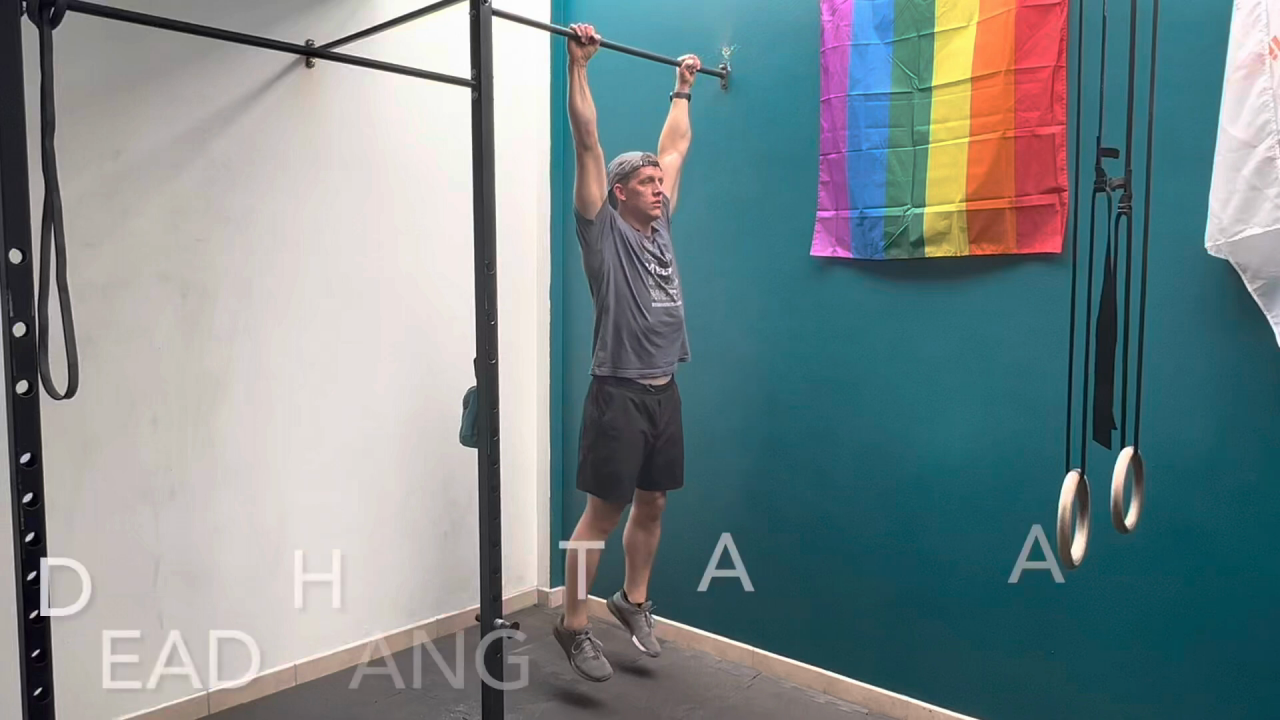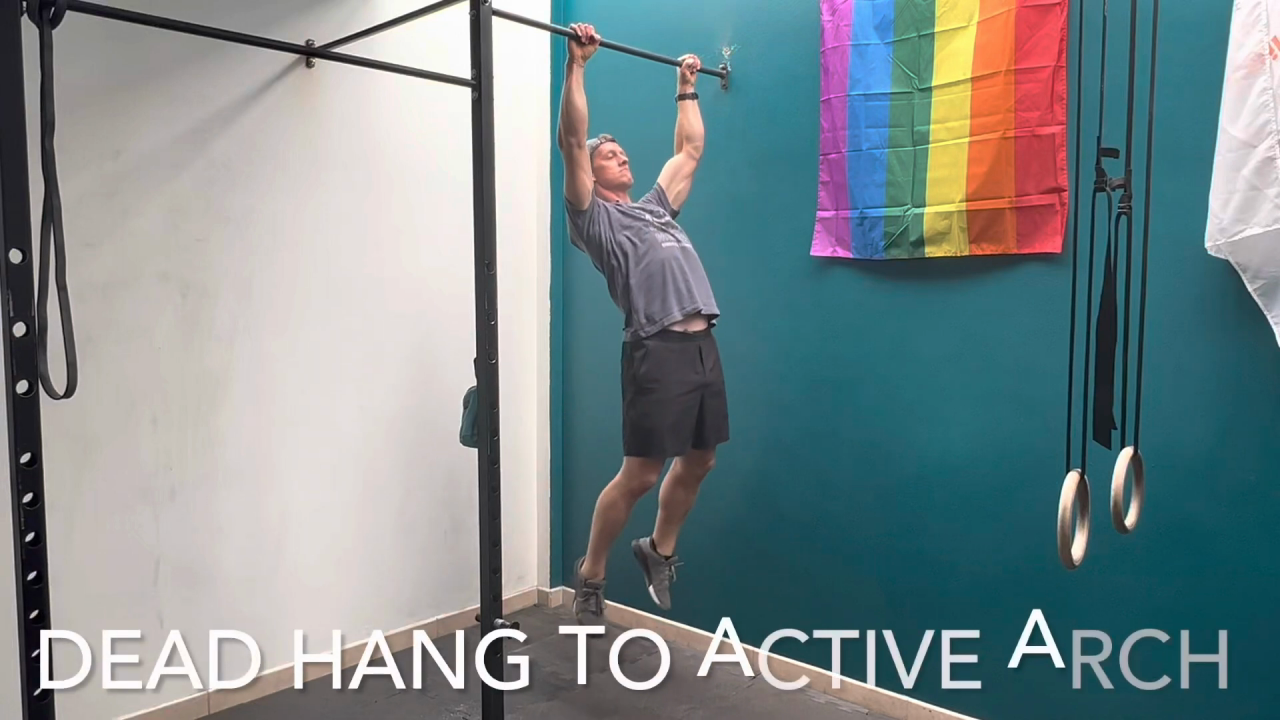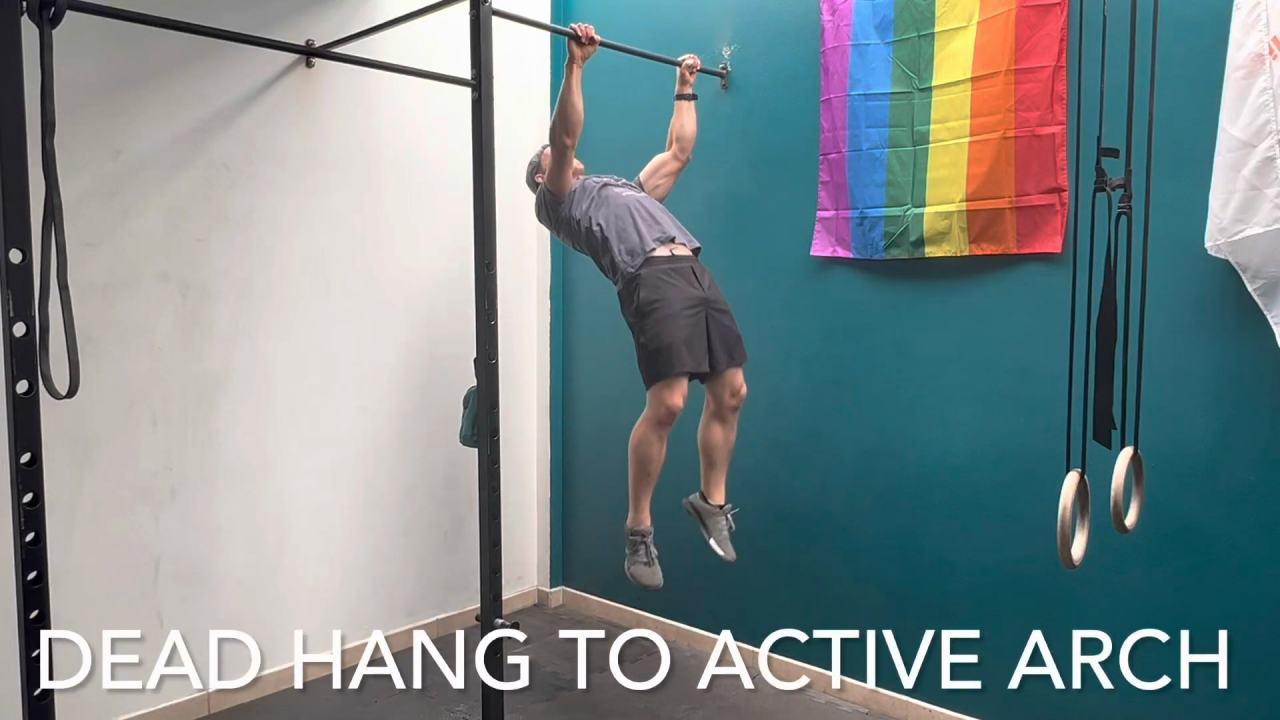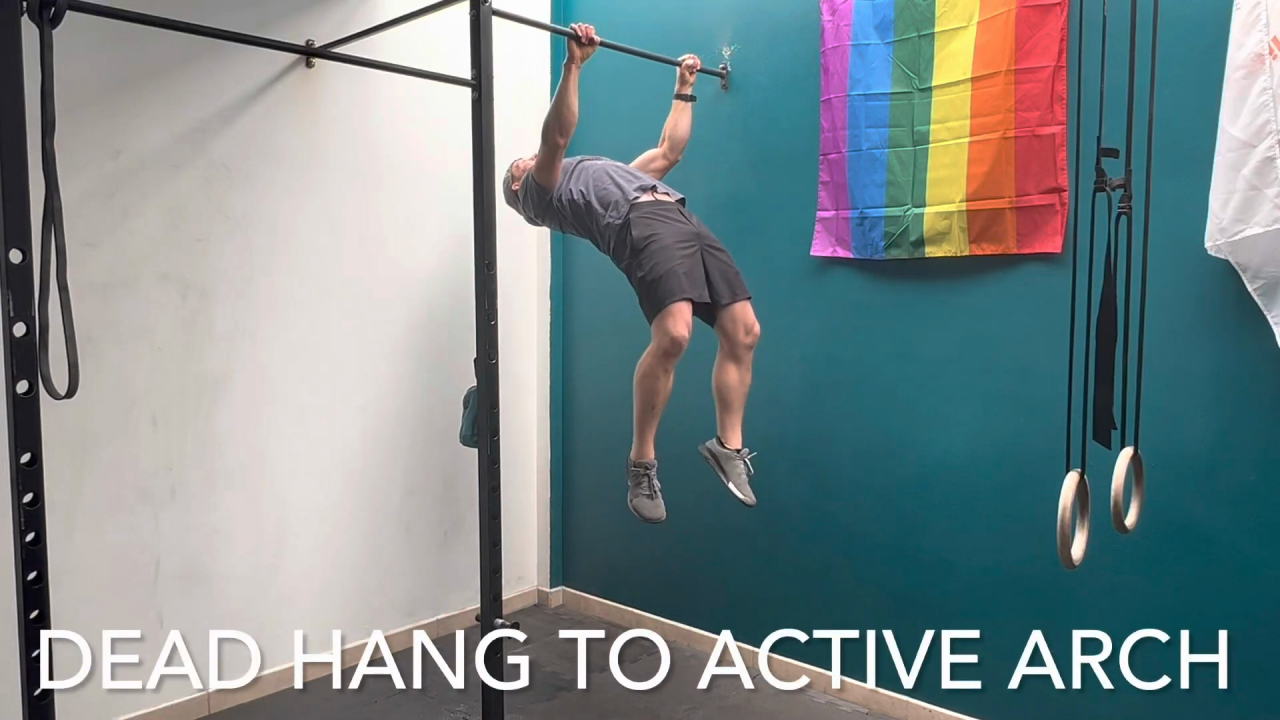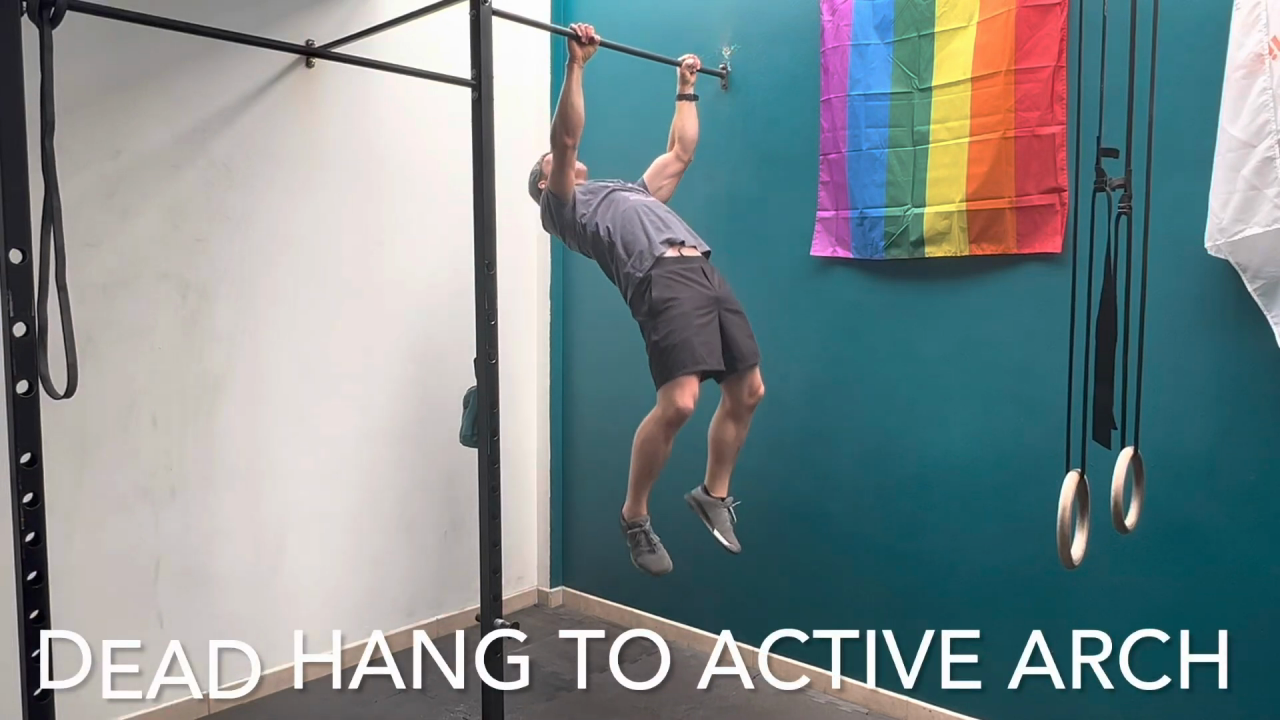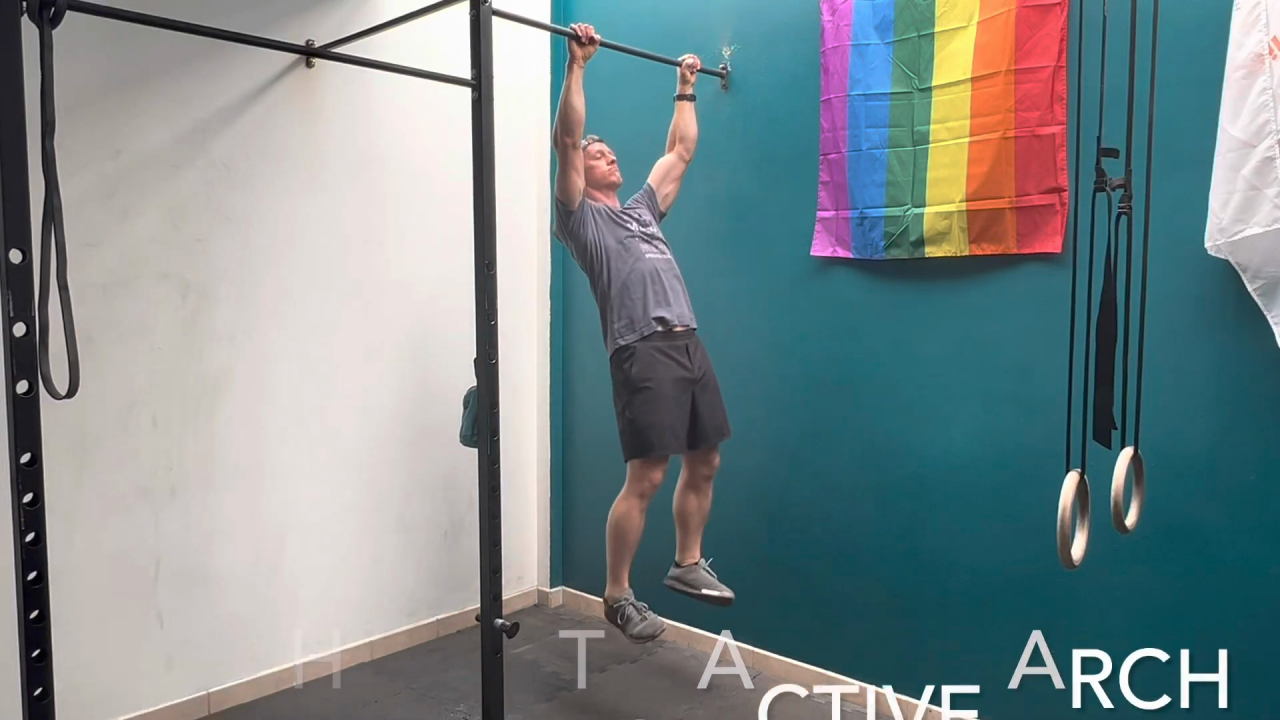
dt=0.5s
person 1, frame 1
left shoulder: (659, 226)
right shoulder: (602, 229)
left elbow: (675, 146)
right elbow: (587, 145)
left wrist: (682, 86)
right wrist: (578, 64)
left hip: (664, 392)
right hip: (619, 394)
left knee: (651, 506)
right knee: (601, 514)
left ankle: (634, 604)
right ankle: (573, 626)
person 1, frame 2
left shoulder: (655, 206)
right shoulder: (592, 216)
left elbow: (690, 149)
right elbow: (572, 141)
left wrist: (686, 87)
right wrist: (576, 63)
left hip: (703, 345)
right hip: (657, 350)
left knee: (698, 462)
right knee: (640, 474)
left ankle: (659, 551)
right ankle: (590, 576)
person 1, frame 3
left shoulder: (624, 188)
right shoulder: (557, 202)
left elbow: (677, 153)
right elbow: (564, 138)
left wrist: (684, 87)
right wrist: (575, 63)
left hip: (696, 273)
right hip: (653, 279)
left knee: (730, 393)
right knee: (667, 403)
left ankle: (712, 500)
right ankle: (638, 528)
person 1, frame 4
left shoulder: (600, 174)
right shoulder: (541, 194)
left elbow: (667, 153)
right elbow: (556, 137)
left wrist: (684, 88)
right wrist: (574, 63)
left hip: (684, 221)
right hip: (643, 226)
left knee: (743, 332)
right knee: (673, 335)
left ankle: (729, 447)
right ankle: (642, 463)
person 1, frame 5
left shoulder: (631, 193)
right shoulder: (562, 206)
left elbow: (679, 154)
right elbow: (564, 139)
left wrist: (685, 88)
right wrist: (576, 63)
left hip: (706, 276)
right hip: (663, 282)
left knee: (747, 393)
right knee: (677, 404)
left ankle: (713, 495)
right ankle: (634, 517)
person 1, frame 6
left shoulder: (641, 209)
right shoulder: (578, 216)
left elbow: (680, 151)
right elbow: (565, 141)
left wrist: (685, 87)
right wrist: (577, 63)
left hip: (689, 346)
right hip: (644, 352)
left knee: (705, 464)
right knee: (645, 479)
left ankle: (688, 565)
right ankle: (618, 596)
